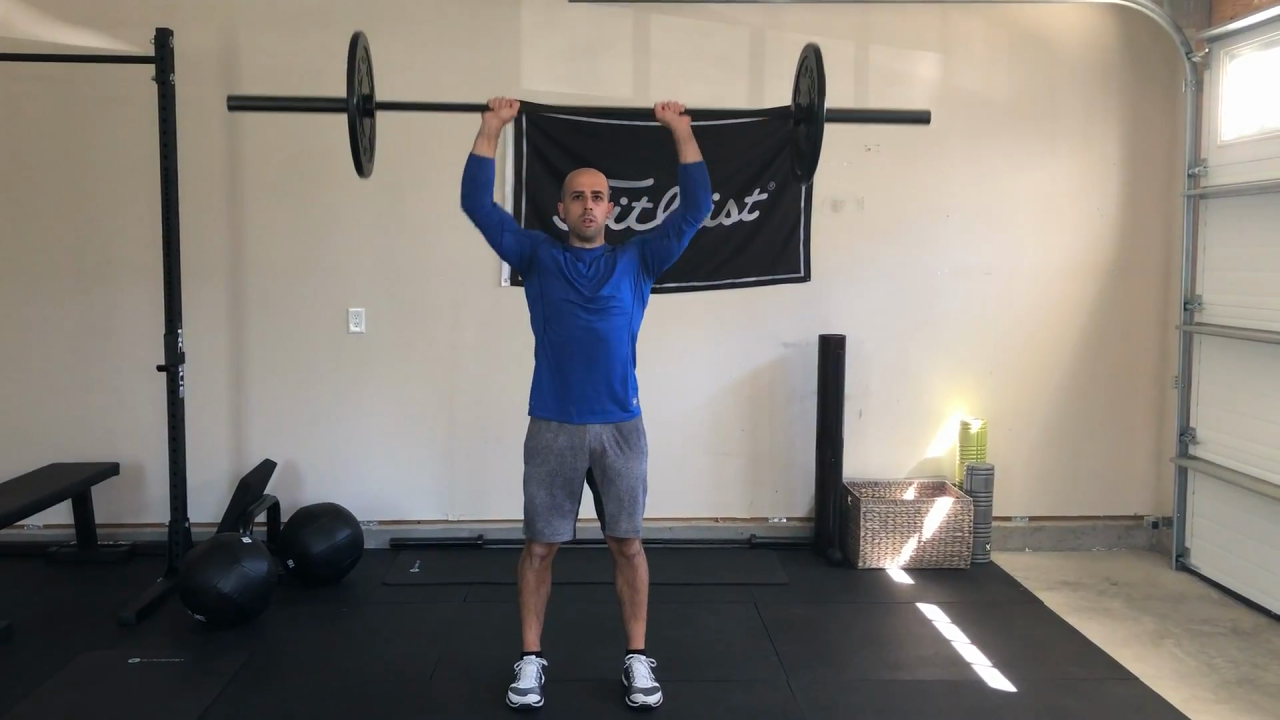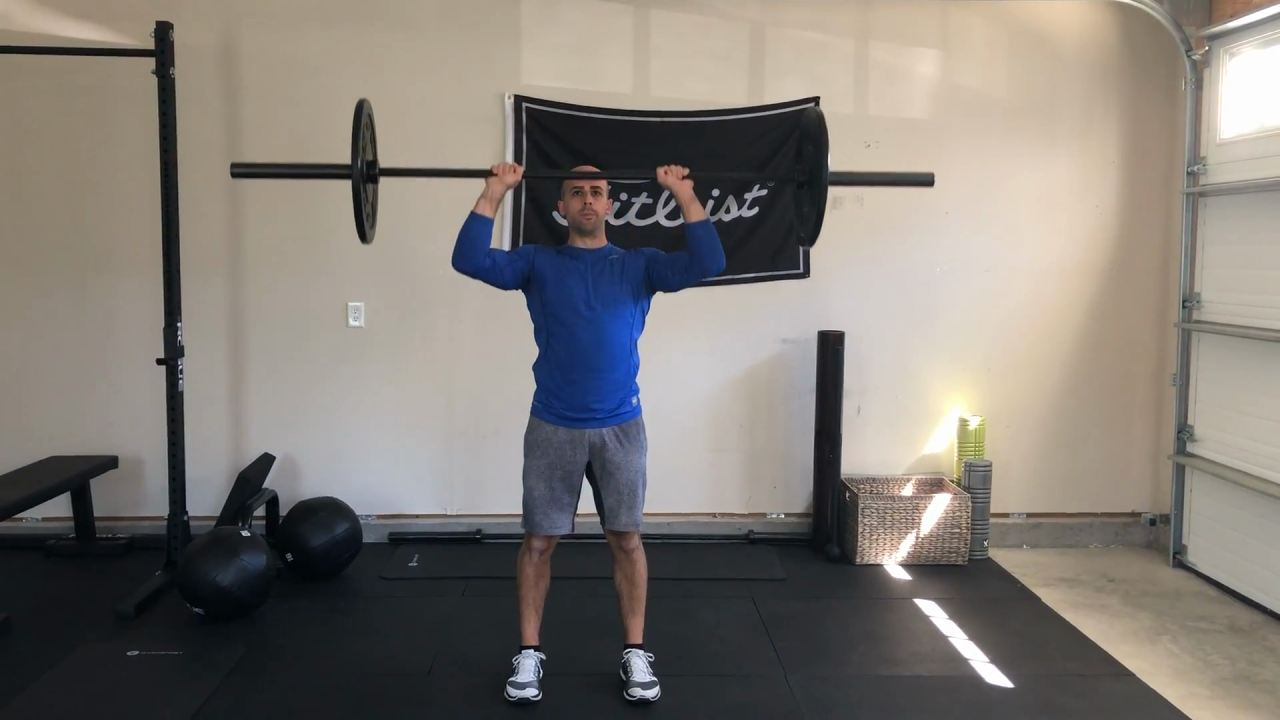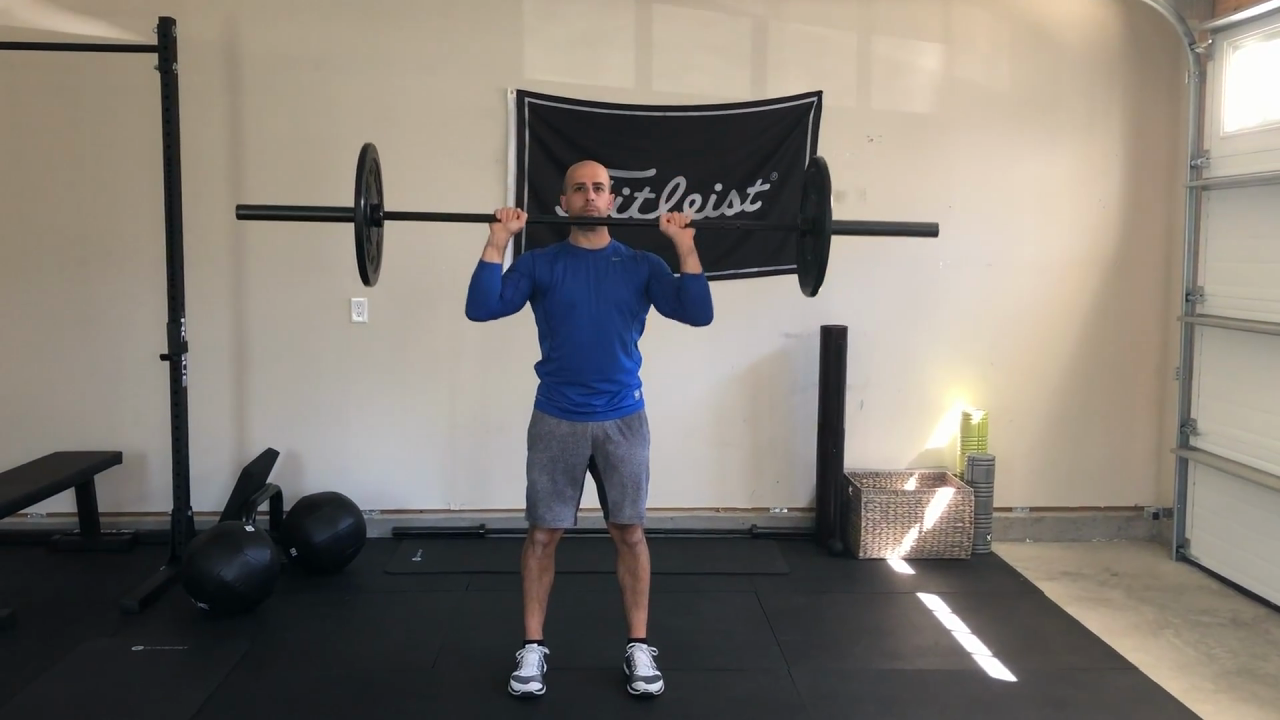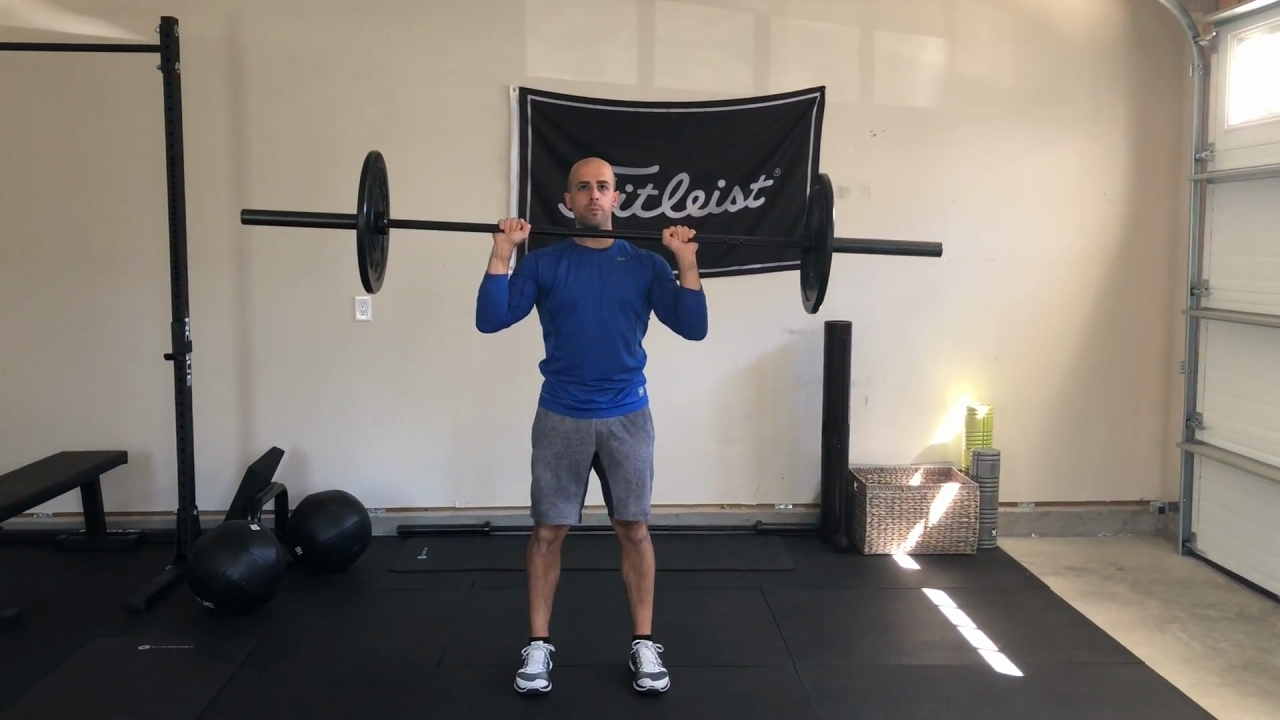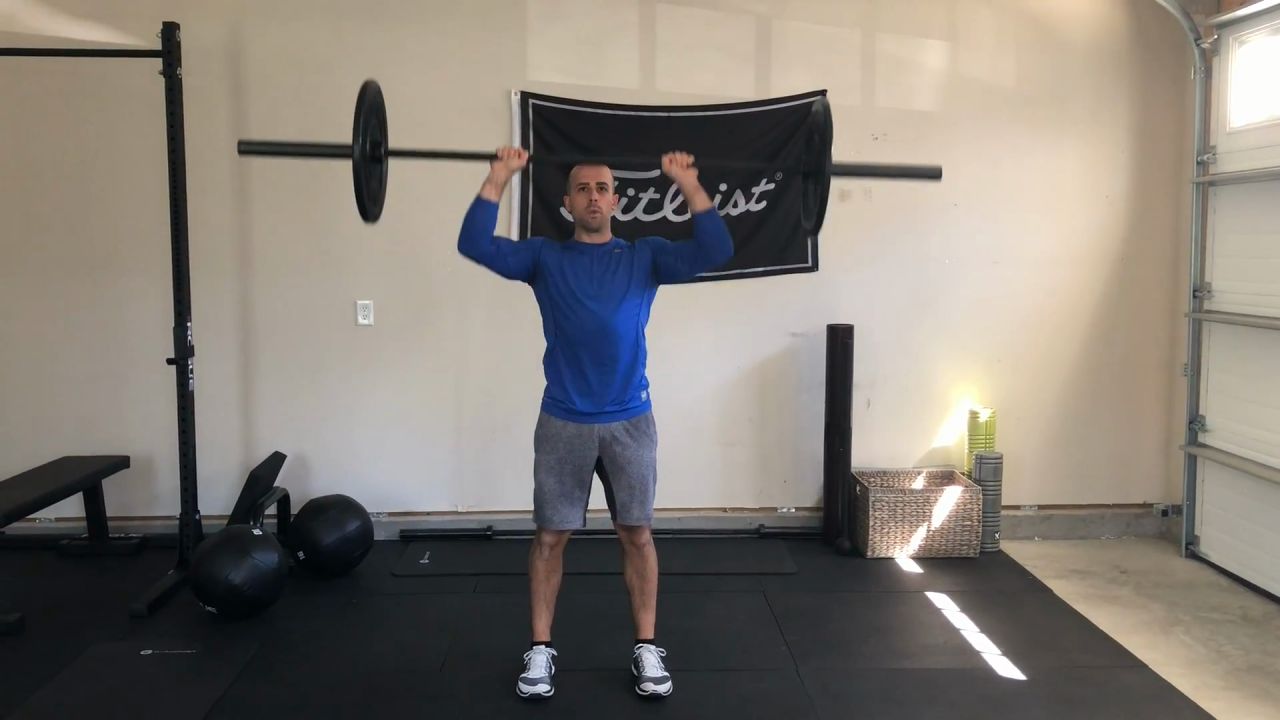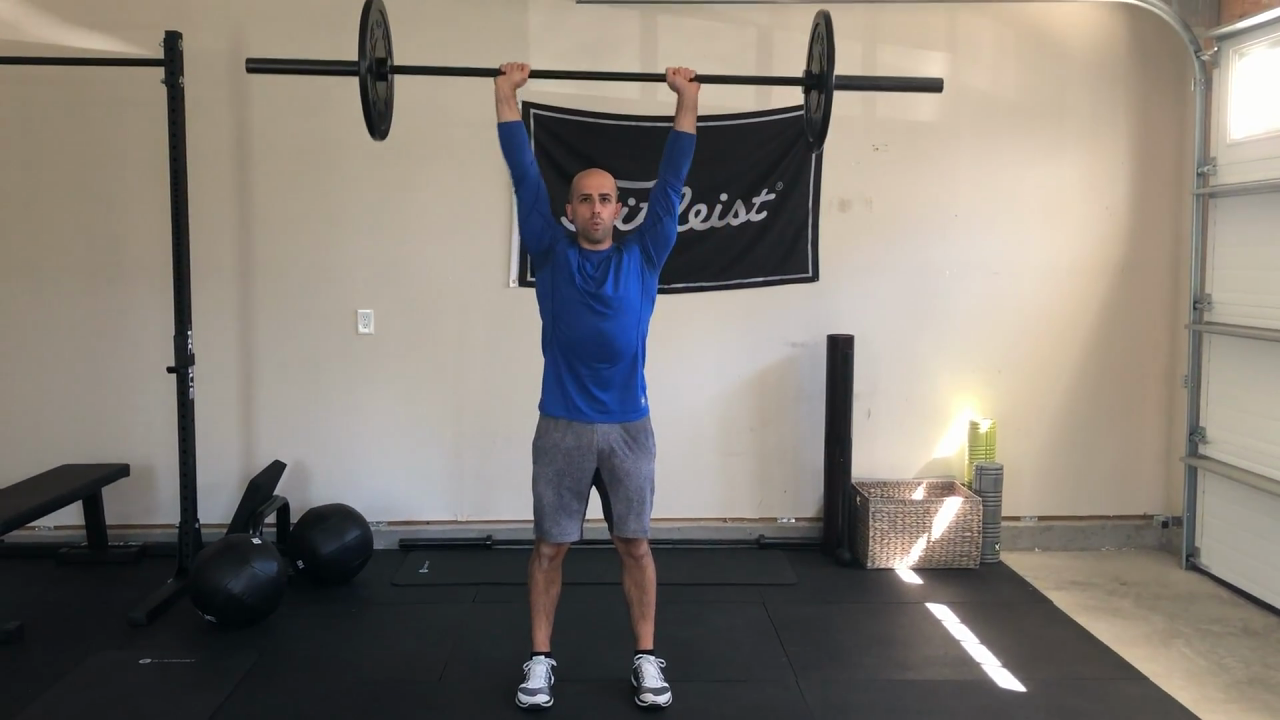
dt=0.5s
person 1, frame 1
left shoulder: (638, 259)
right shoulder: (537, 255)
left elbow: (697, 207)
right elbow: (477, 204)
left wrist: (680, 131)
right wrist: (492, 127)
left hip: (620, 428)
right hip: (552, 429)
left knee: (627, 545)
right knee: (539, 547)
left ankle: (637, 659)
right ankle: (531, 660)
person 1, frame 2
left shoulder: (639, 265)
right shoulder: (537, 263)
left elbow: (707, 262)
right elbow: (469, 260)
left wrist: (684, 196)
right wrist: (493, 192)
left hip: (621, 426)
right hip: (552, 427)
left knee: (626, 539)
right knee: (538, 541)
left ankle: (635, 654)
right ankle: (528, 654)
person 1, frame 3
left shoulder: (642, 264)
right shoulder: (539, 263)
left elbow: (698, 313)
right elbow: (481, 308)
left wrist: (685, 248)
right wrist: (496, 242)
left hip: (623, 419)
right hip: (555, 420)
left knee: (629, 533)
right knee: (542, 534)
left ankle: (638, 648)
right ankle: (532, 648)
person 1, frame 4
left shoulder: (646, 264)
right shoulder: (543, 263)
left elbow: (694, 328)
right elbow: (490, 320)
left wrist: (687, 262)
right wrist: (500, 254)
left hip: (627, 416)
right hip: (560, 417)
left knee: (634, 530)
right knee: (548, 531)
left ankle: (643, 644)
right ankle: (538, 645)
person 1, frame 5
left shoulder: (646, 257)
right shoulder: (545, 257)
left elbow: (716, 249)
right elbow: (474, 242)
left wrist: (689, 185)
right wrist: (499, 177)
left hip: (631, 419)
right hip: (562, 421)
left knee: (636, 533)
right knee: (550, 536)
left ankle: (646, 648)
right ankle: (540, 650)
person 1, frame 6
left shoulder: (644, 255)
right shoulder: (551, 253)
left elbow: (672, 177)
right elbow: (523, 170)
left wrist: (687, 99)
right wrist: (506, 93)
left hip: (629, 429)
right hip: (562, 430)
left knee: (634, 546)
right knee: (549, 548)
left ankle: (646, 658)
right ankle: (540, 659)
